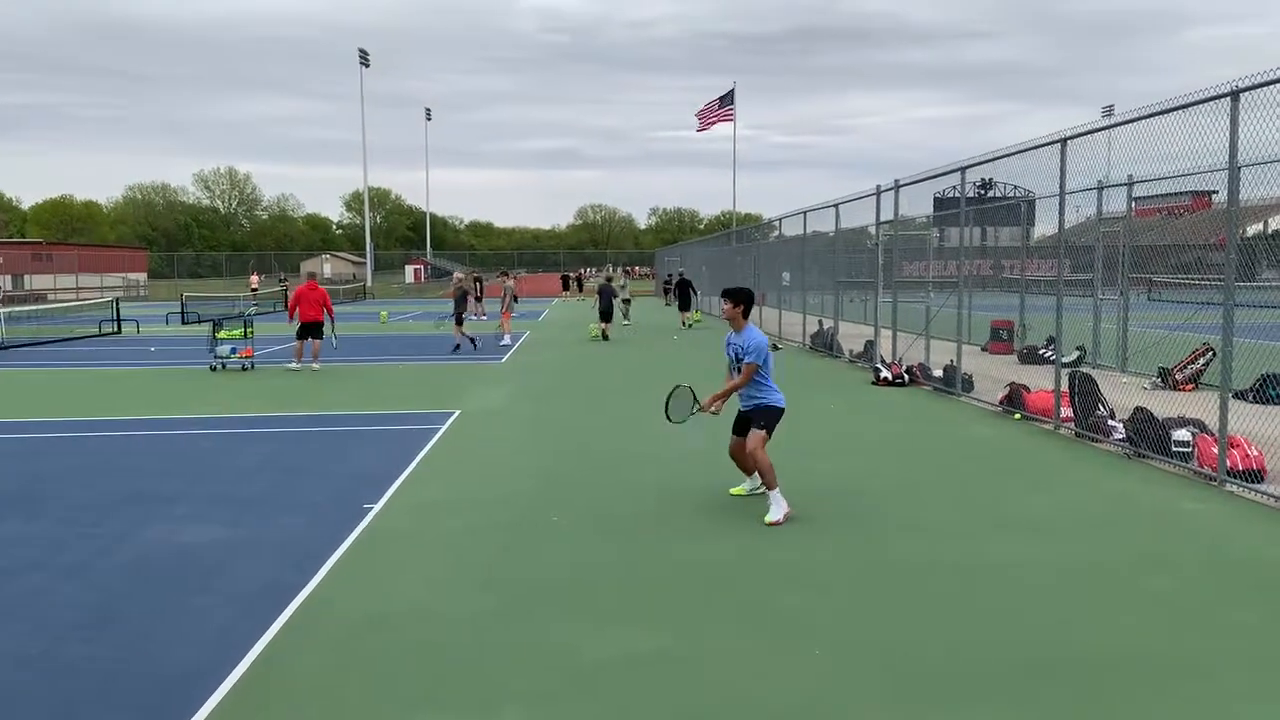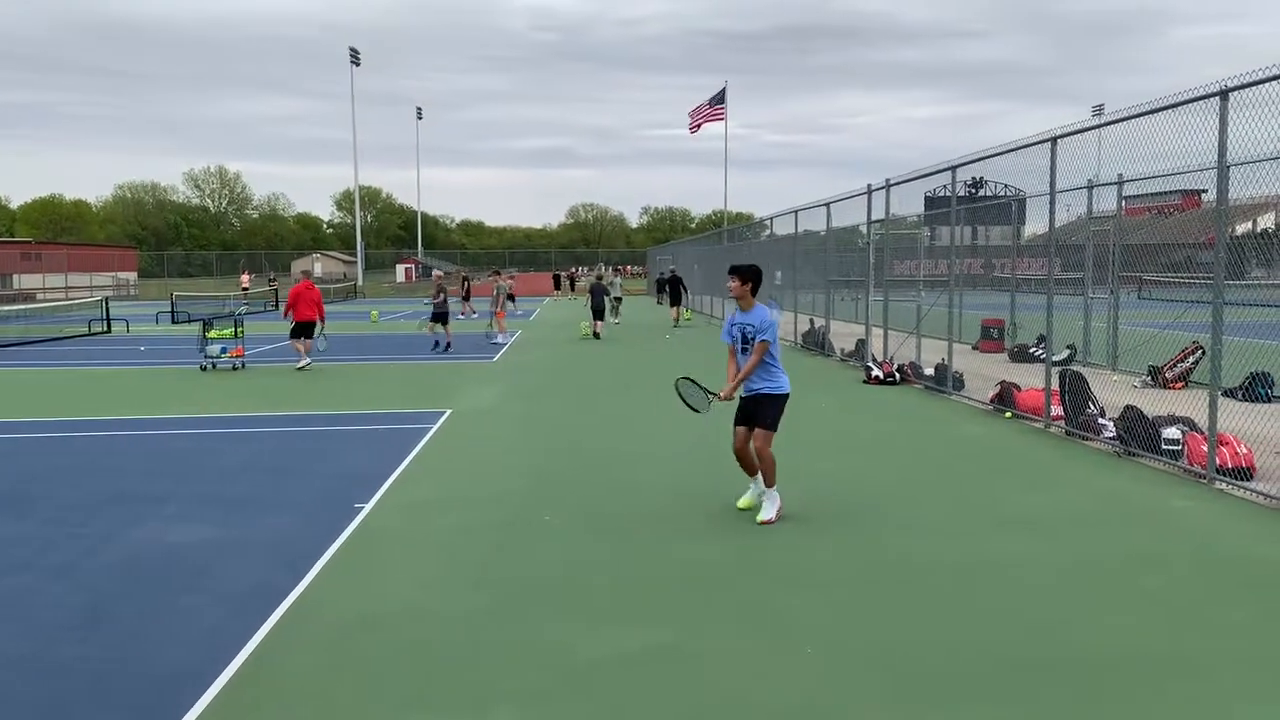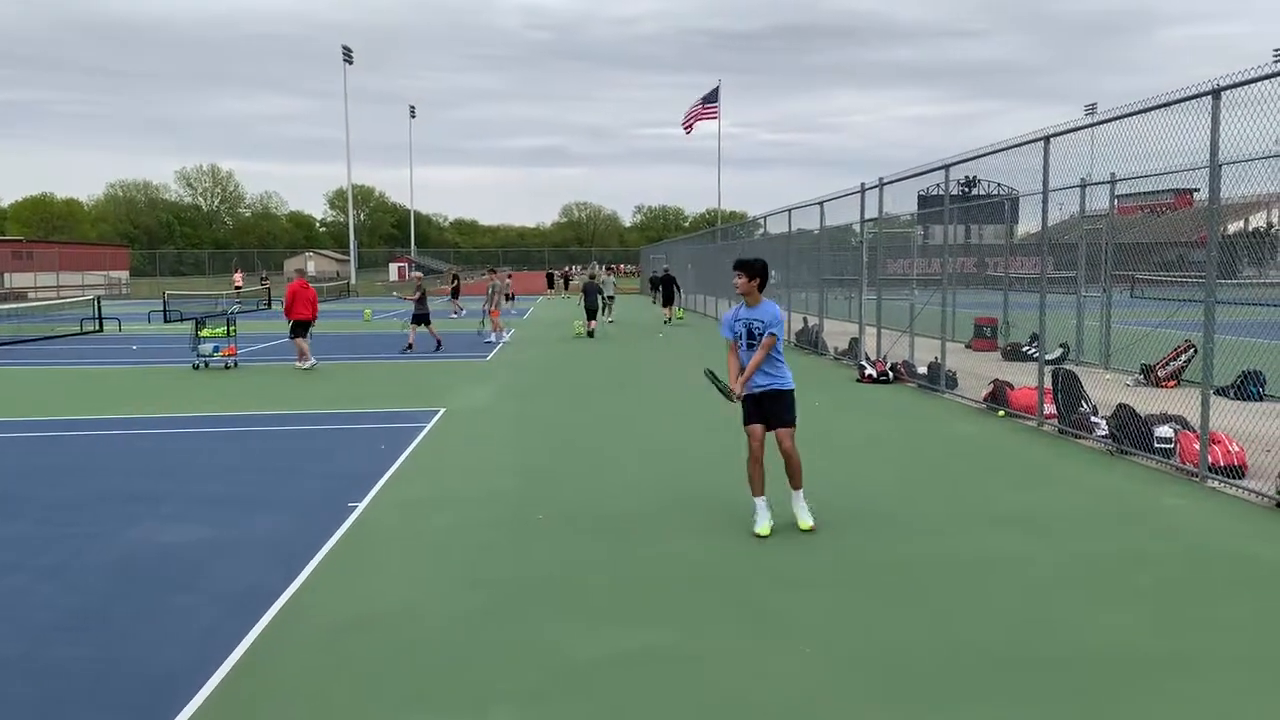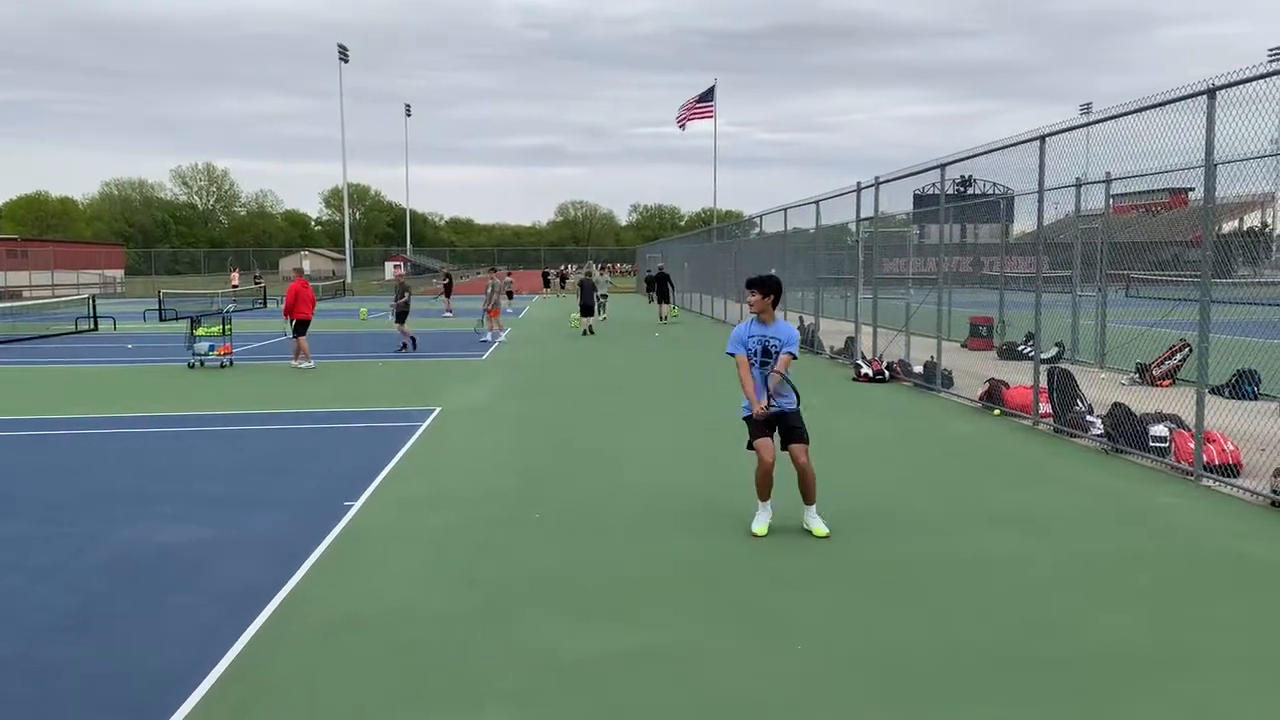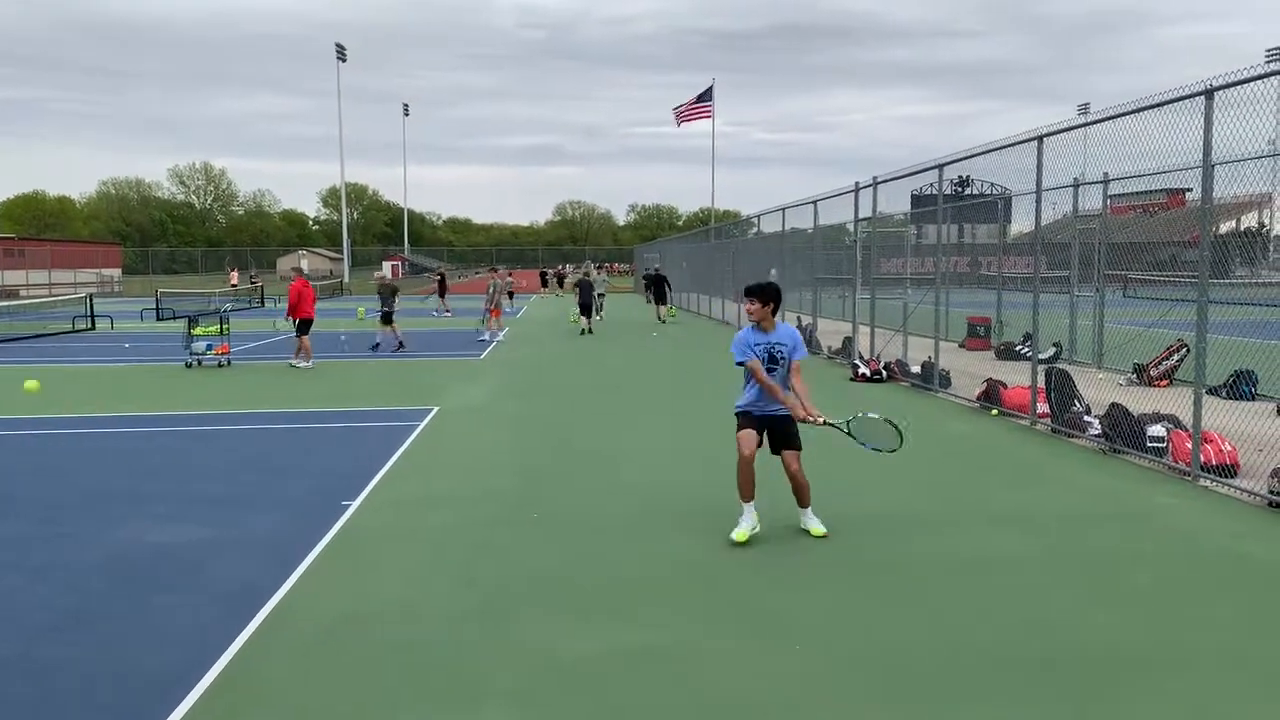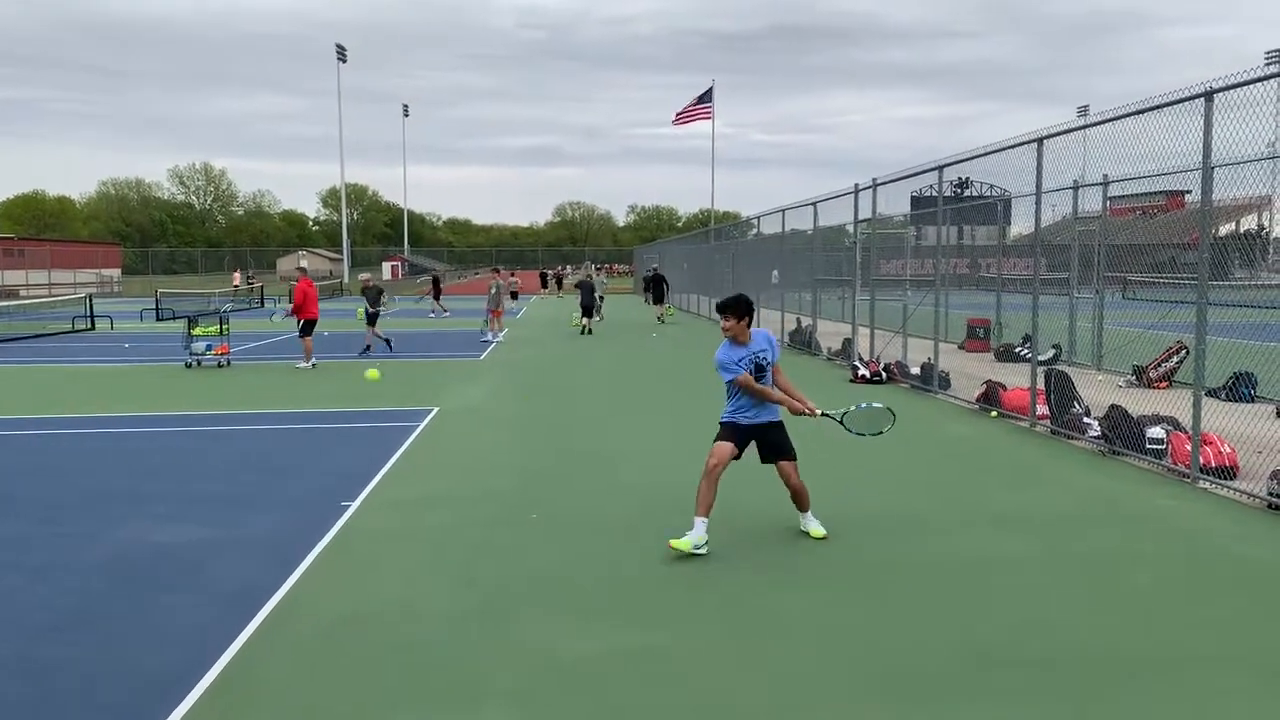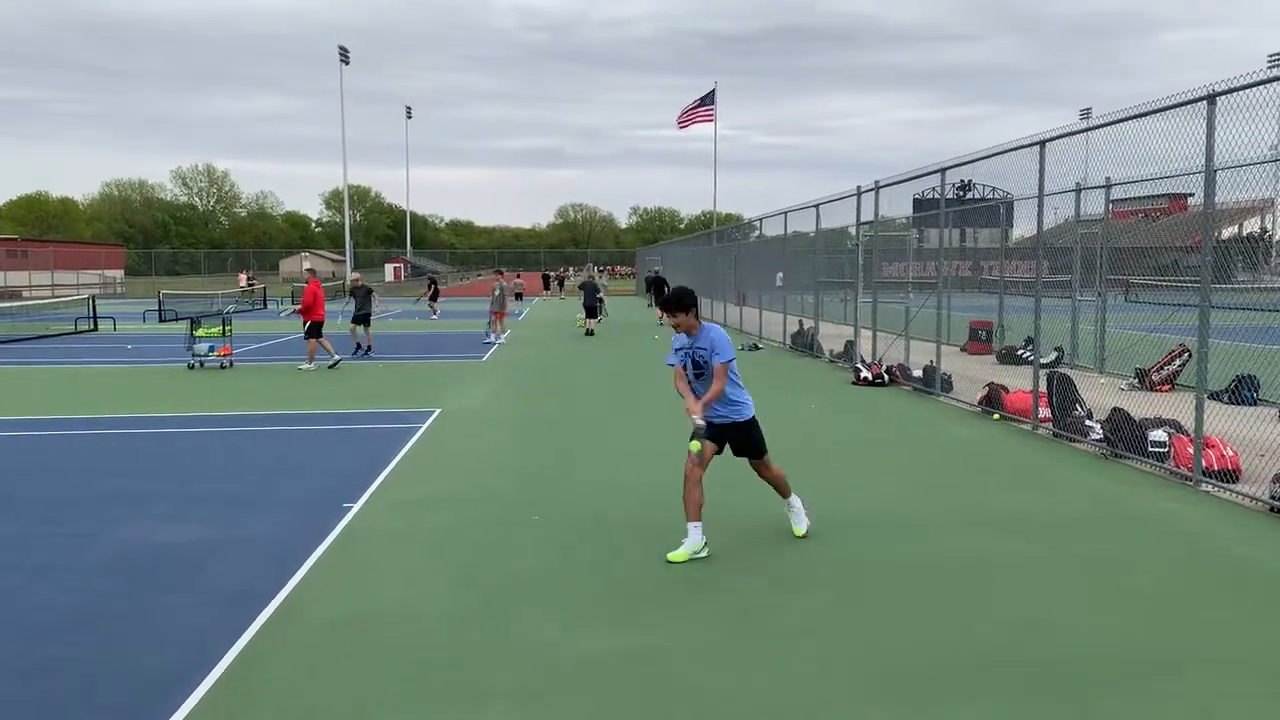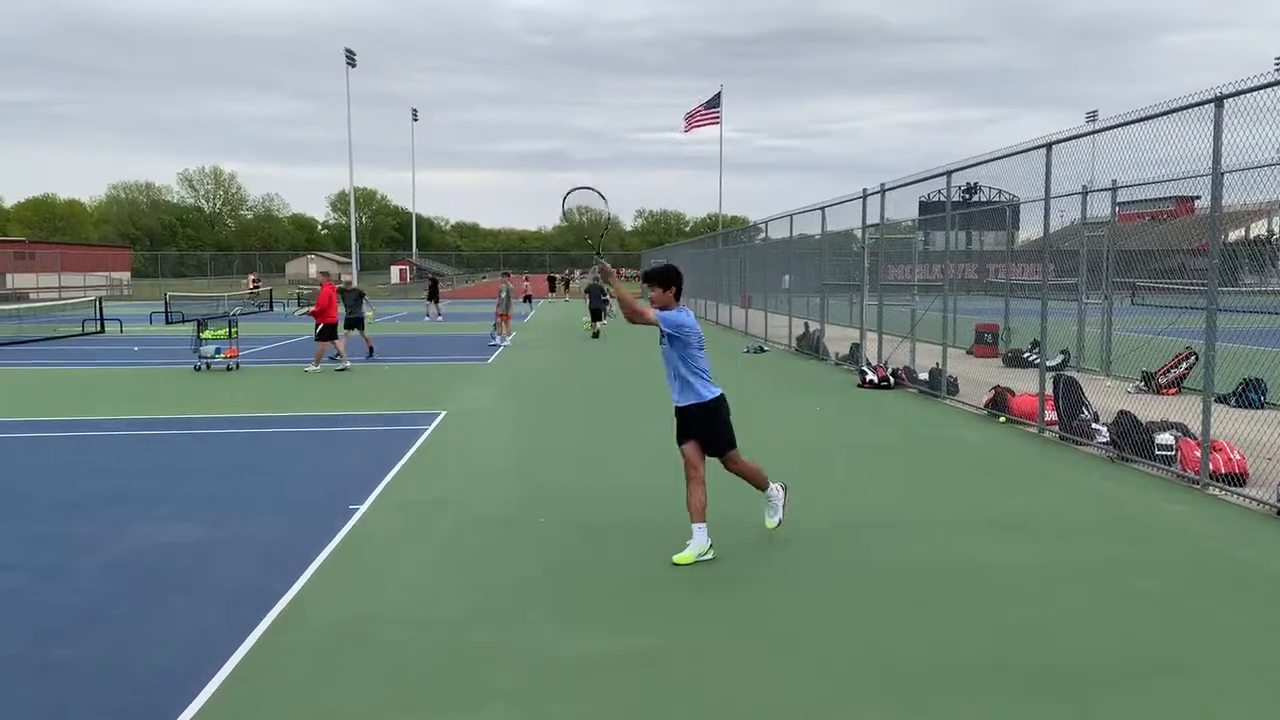
dt=0.2s
person 1, frame 1
left shoulder: (756, 340)
right shoulder: (730, 338)
left elbow: (744, 378)
right elbow: (732, 373)
left wrist: (714, 397)
right wrist: (719, 401)
left hip: (768, 403)
right hip: (747, 405)
left knee: (754, 448)
right knee: (736, 451)
left ankle: (778, 502)
right ankle: (755, 480)
person 1, frame 2
left shoulder: (766, 318)
right shoulder: (732, 319)
left elbow: (756, 358)
right elbow: (733, 357)
left wrist: (733, 387)
right wrist: (729, 387)
left hip: (773, 390)
right hip: (748, 391)
left knee: (761, 446)
right knee: (739, 446)
left ankle: (772, 498)
right ankle: (756, 483)
person 1, frame 3
left shoulder: (774, 313)
right shoulder: (731, 316)
left elbow: (761, 351)
right elbow: (733, 353)
left wrist: (741, 382)
right wrist: (733, 384)
left hip: (779, 387)
right hip: (750, 391)
left knee: (787, 446)
right knee: (755, 448)
left ankle: (799, 502)
right ankle: (761, 511)
person 1, frame 4
left shoulder: (789, 332)
right shoulder: (740, 332)
left elbow: (780, 370)
right elbow: (743, 372)
left wrist: (770, 398)
right wrist: (755, 402)
left hip: (784, 407)
right hip: (756, 408)
left knee: (803, 462)
right knee: (766, 460)
left ankle: (810, 515)
right ankle: (764, 510)
person 1, frame 5
left shoulder: (791, 335)
right shoulder: (743, 339)
left elbow: (795, 376)
right elbow: (762, 379)
left wrist: (806, 408)
right wrist: (793, 406)
left hip: (782, 413)
right hip: (751, 409)
left knee: (794, 470)
right knee: (746, 454)
left ankle: (807, 516)
right ankle: (748, 515)
person 1, frame 6
left shoulder: (767, 339)
right shoulder: (723, 356)
left elbow: (777, 377)
right elbow: (756, 389)
left wrist: (806, 403)
right wrist: (793, 405)
left hip: (769, 420)
right hip: (735, 421)
left knee: (792, 479)
right knee: (713, 466)
left ankle: (807, 519)
right ankle: (698, 535)
person 1, frame 7
left shoulder: (717, 336)
right shoulder: (678, 342)
left elbow: (721, 382)
right elbow: (680, 380)
left wrist: (701, 404)
right wrist: (690, 402)
left hip: (738, 416)
right hip: (708, 419)
left knee: (765, 469)
right knee: (692, 471)
left ankle: (792, 504)
right ankle: (695, 540)
person 1, frame 8
left shoulder: (679, 320)
right shoulder: (668, 316)
left elbow: (636, 311)
right elbow: (631, 315)
left wrist: (612, 281)
right wrist: (612, 280)
left hip: (708, 403)
right hip: (685, 406)
left knee: (733, 463)
right knee: (694, 471)
left ankle: (773, 492)
right ankle: (700, 541)
